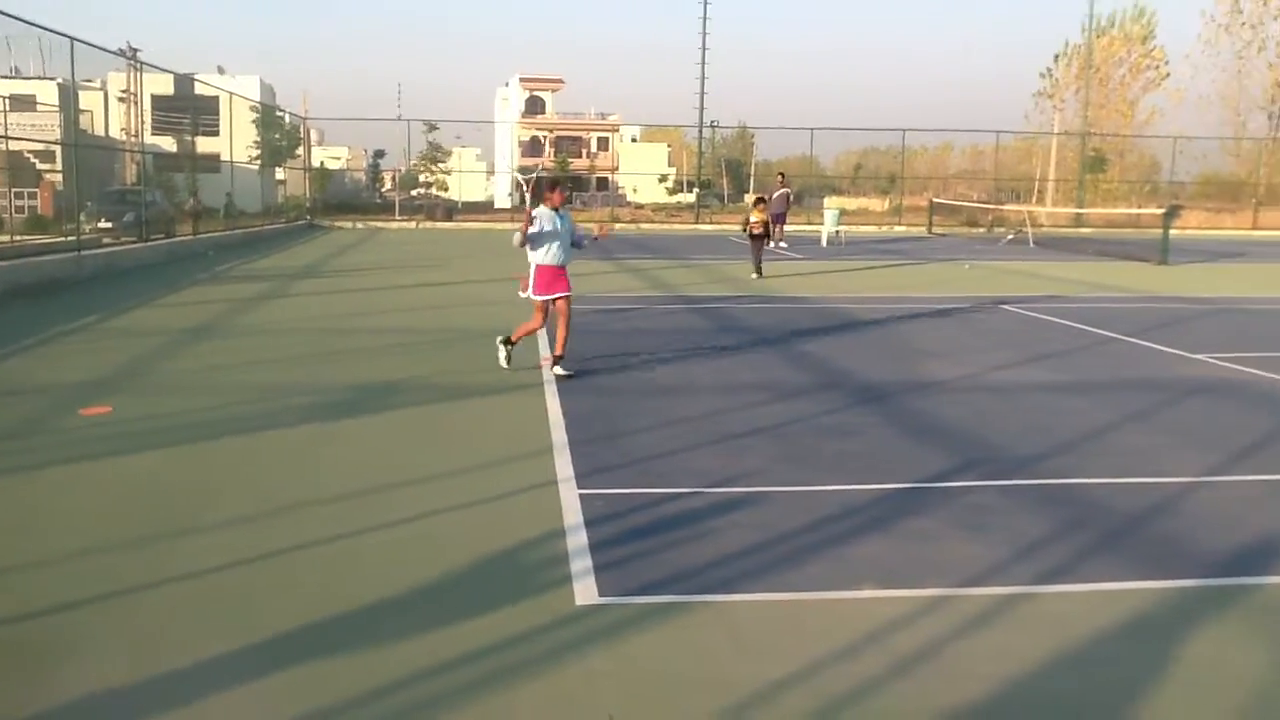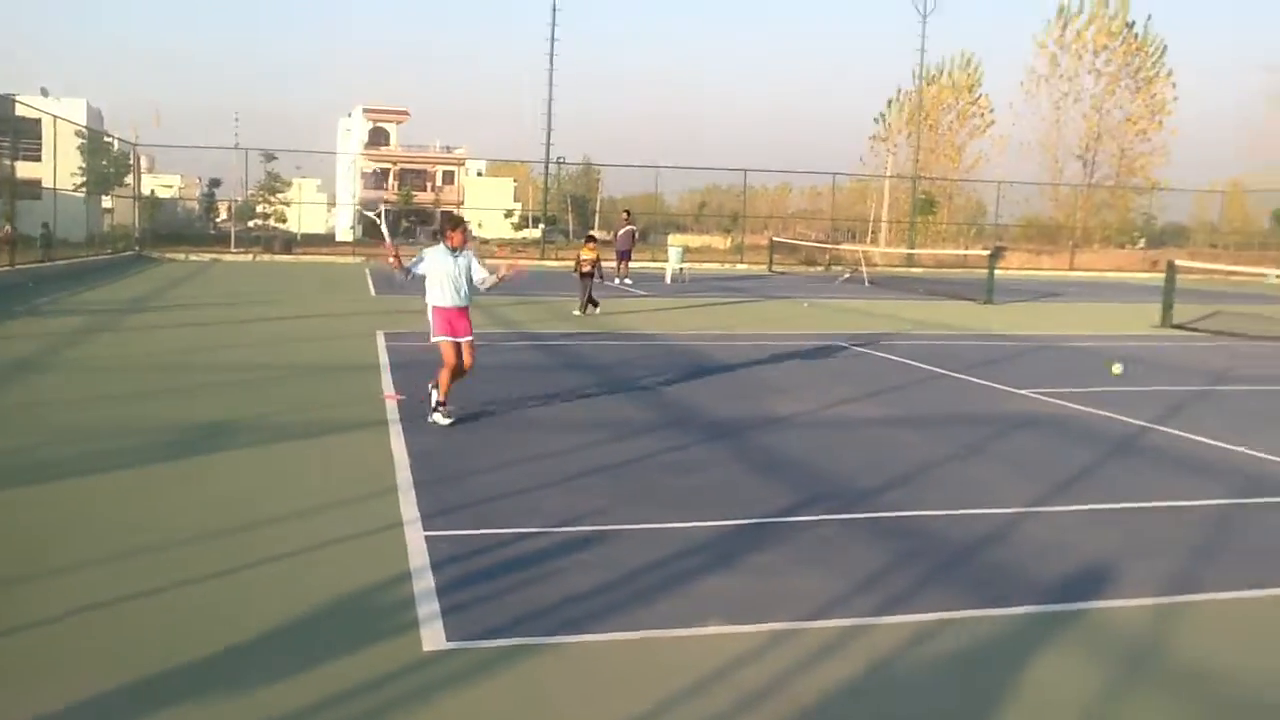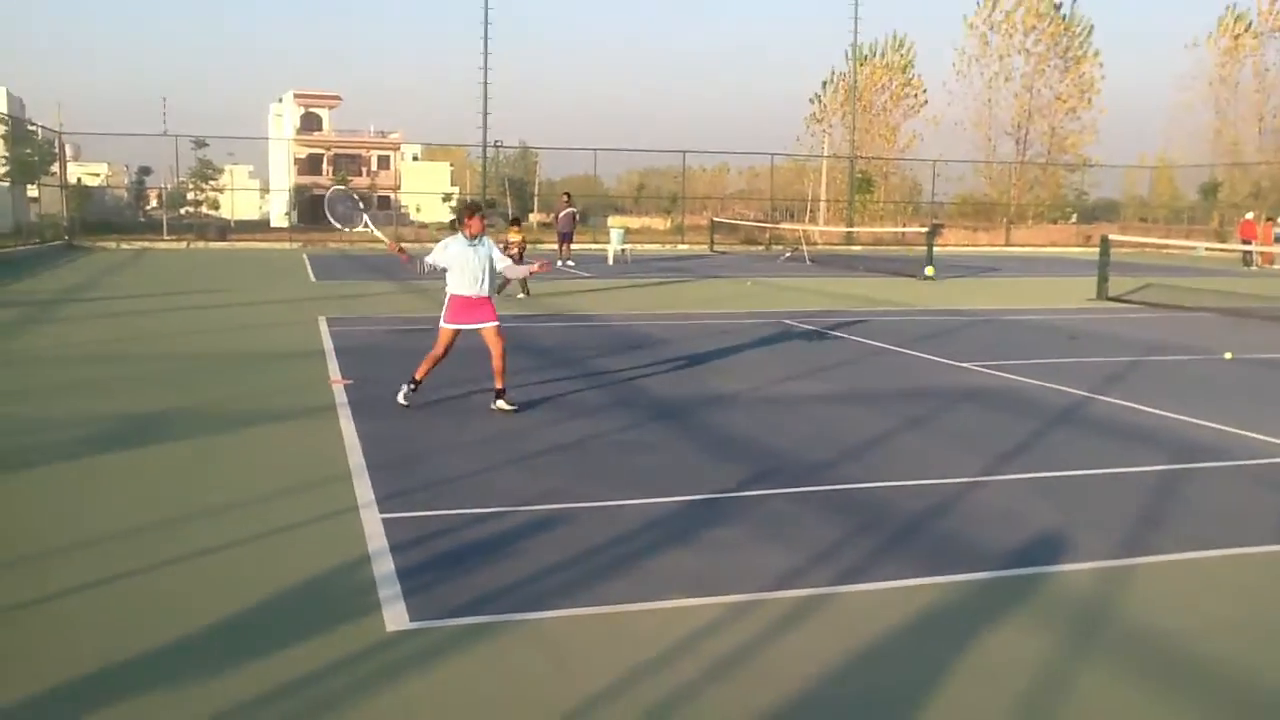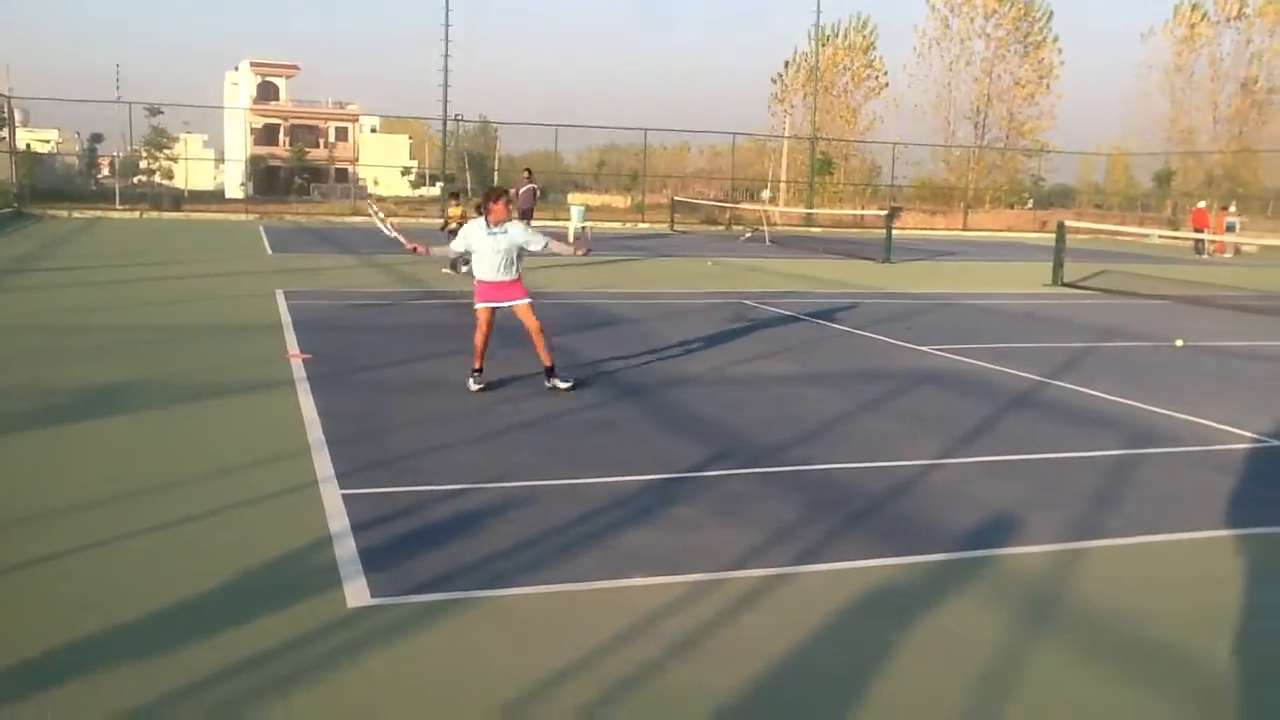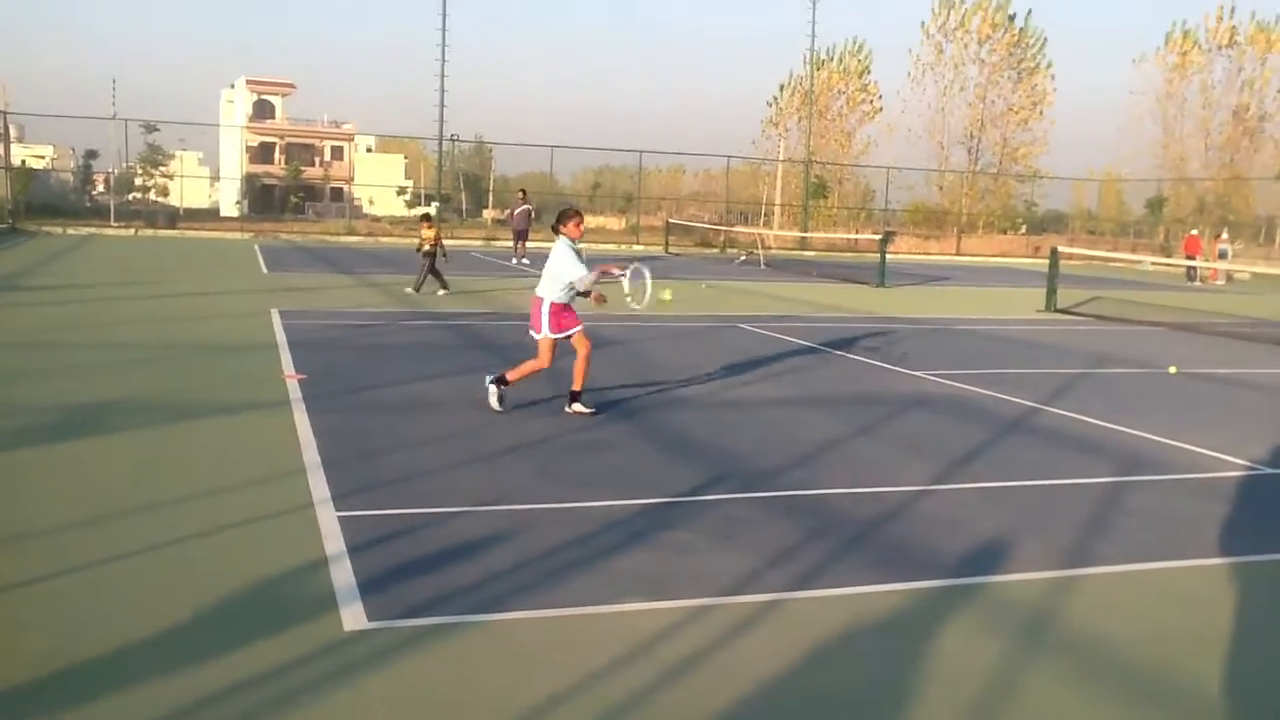
dt=0.3s
person 1, frame 1
left shoulder: (565, 216)
right shoulder: (537, 216)
left elbow: (575, 242)
right elbow: (519, 243)
left wrist: (594, 236)
right wrist: (524, 229)
left hip: (560, 272)
right hip: (541, 270)
left knee: (564, 317)
right knee: (539, 321)
left ankle: (557, 362)
right ankle: (508, 342)
person 1, frame 2
left shoulder: (468, 255)
right shoulder: (429, 255)
left elbow: (483, 282)
right elbow: (407, 273)
left wrist: (499, 276)
left hip: (462, 313)
right hip: (440, 312)
left knee: (467, 363)
right knee: (450, 362)
left ankle: (437, 387)
right ankle: (439, 408)
person 1, frame 3
left shoulder: (488, 244)
right shoulder: (448, 245)
left elbow: (508, 269)
right elbow: (426, 266)
left wrist: (531, 269)
left hip: (483, 303)
right hip: (457, 302)
left knee: (498, 350)
right knee: (440, 350)
left ankle: (499, 397)
right ankle: (411, 385)
person 1, frame 4
left shoulder: (516, 229)
right shoulder: (471, 229)
left elbow: (545, 243)
right elbow: (453, 250)
left wrist: (573, 251)
right wrist: (427, 250)
left hip: (512, 284)
right hip: (485, 284)
left knee: (535, 327)
right knee: (483, 329)
left ankle: (551, 374)
right ankle: (476, 372)
person 1, frame 5
left shoulder: (572, 249)
right shoulder: (563, 251)
right elbow: (582, 282)
left wrist: (590, 293)
right wrist: (600, 271)
left hip: (563, 308)
right hip: (548, 307)
left knee: (585, 348)
right knee: (544, 361)
left ankle: (574, 400)
right ankle: (499, 381)
